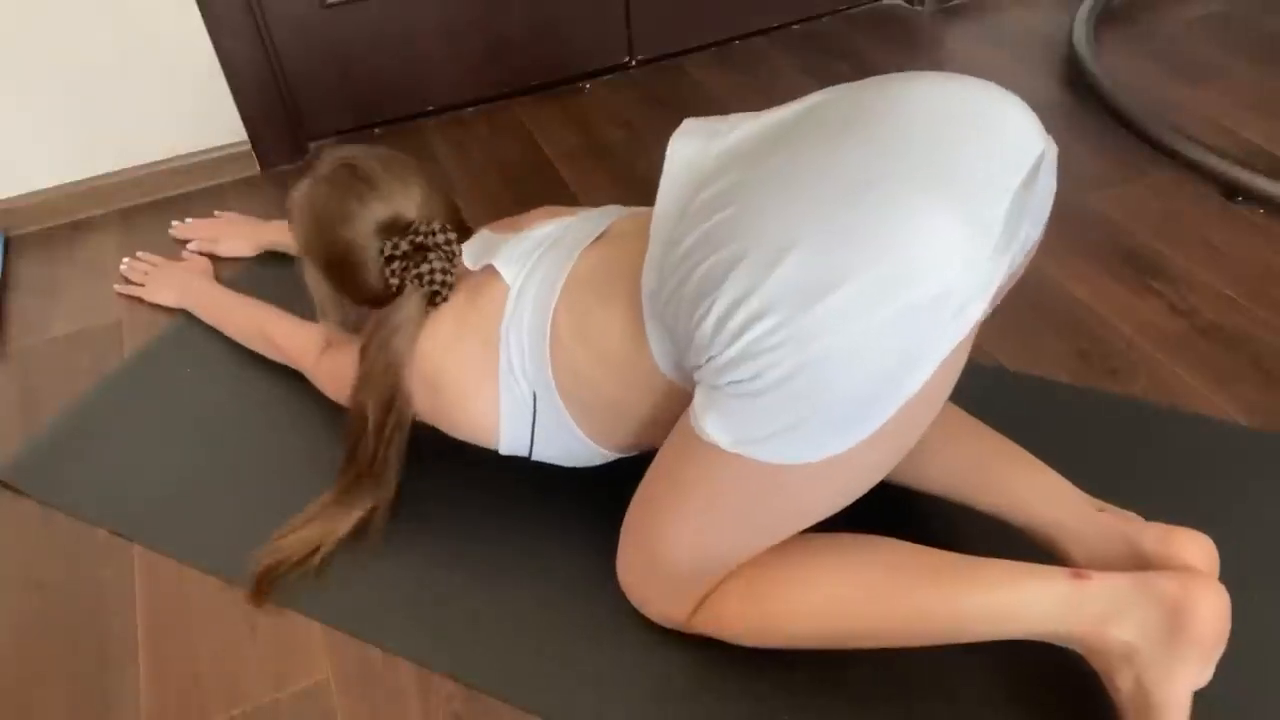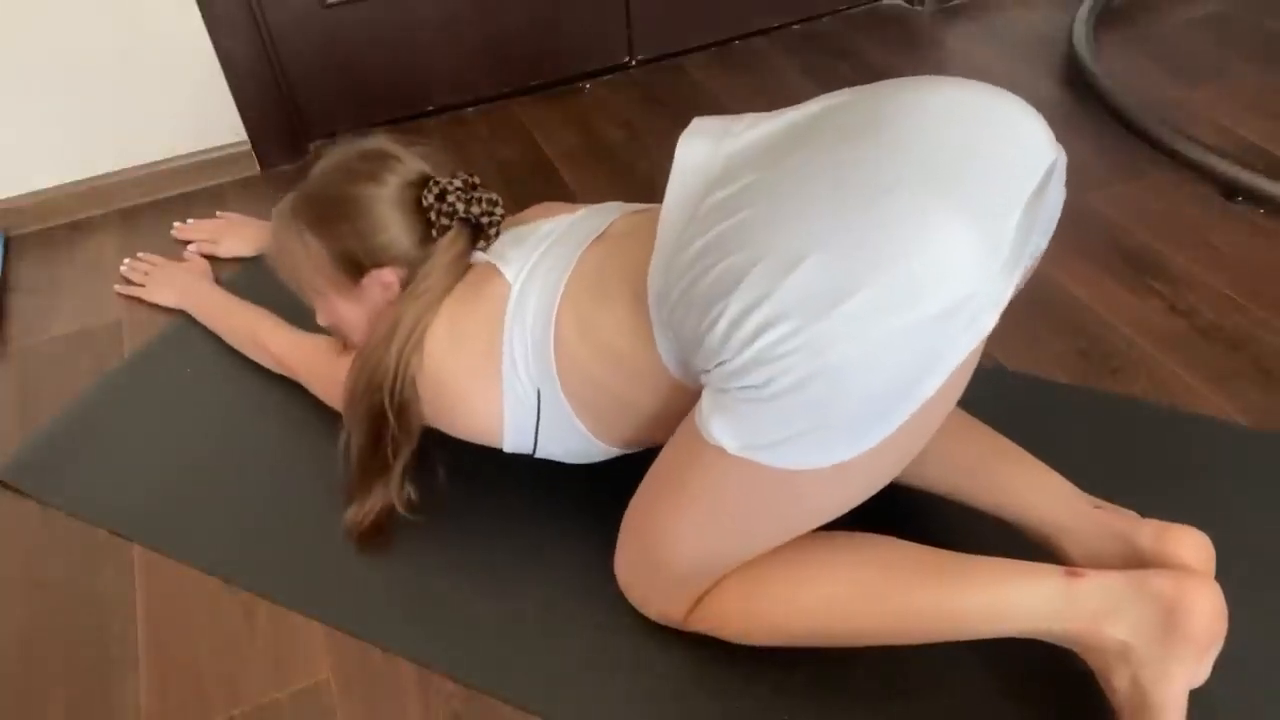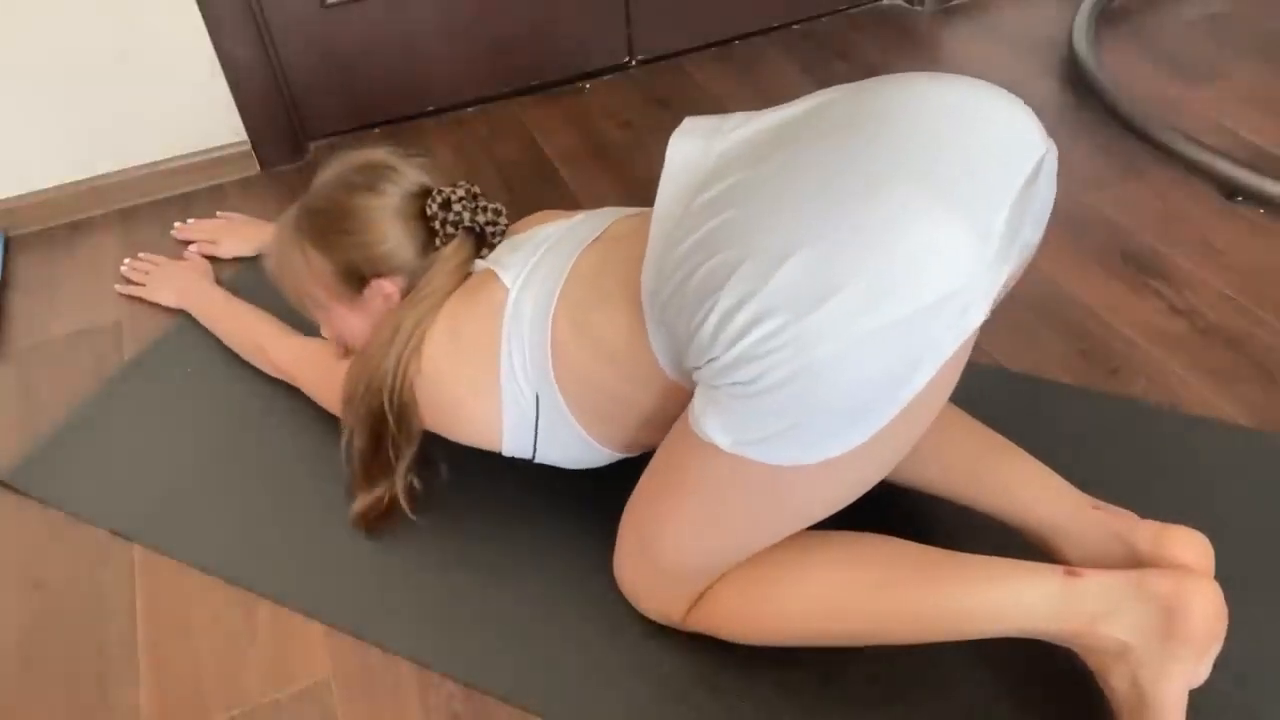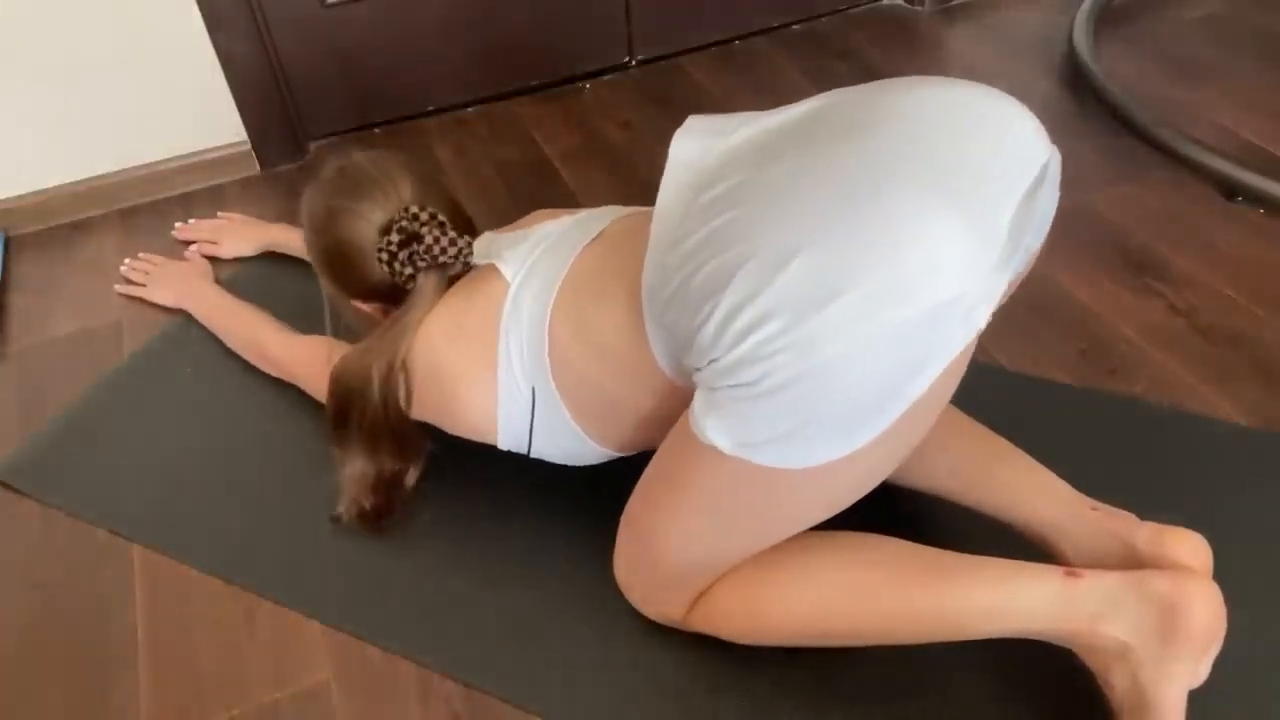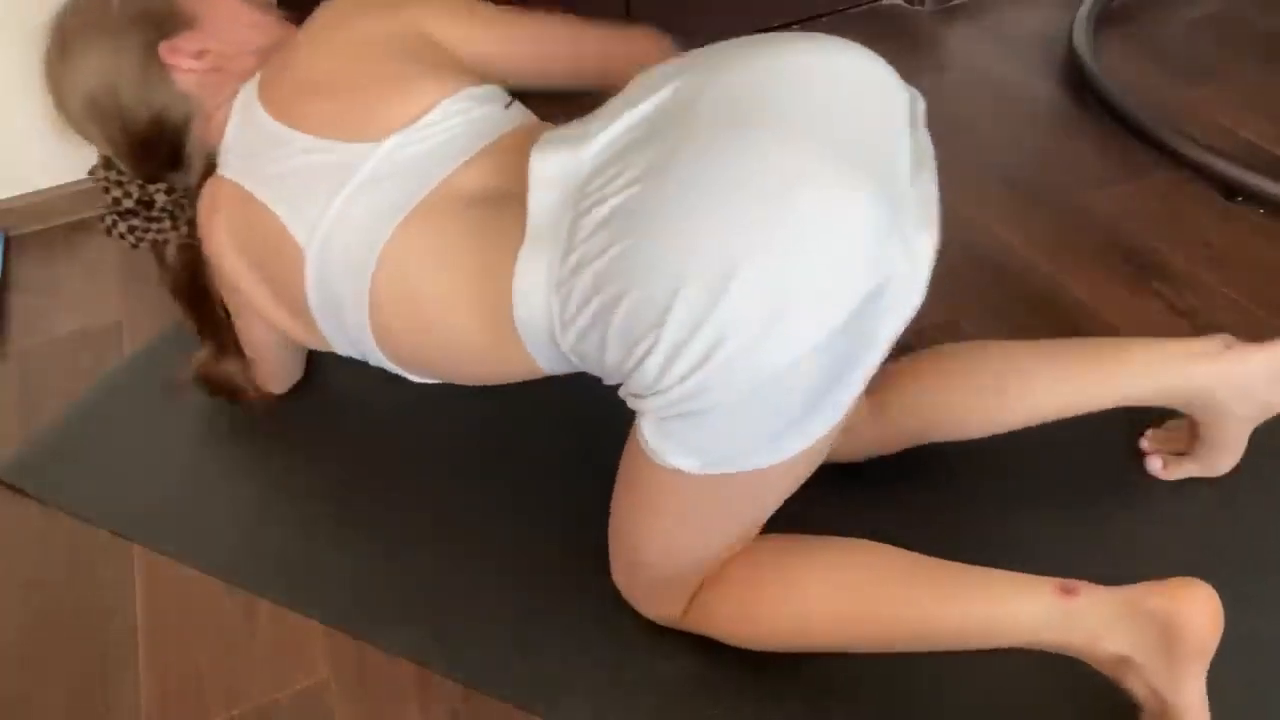
dt=1s
person 1, frame 1
left shoulder: (413, 365)
right shoulder: (505, 236)
left elbow: (301, 340)
right elbow: (378, 232)
left wrist: (197, 290)
right wrist: (270, 230)
left hip: (838, 292)
left knee: (671, 581)
right knee: (836, 406)
left ankle: (1110, 611)
right ankle: (1106, 532)
person 1, frame 2
left shoulder: (421, 363)
right shoulder: (506, 234)
left elbow: (299, 354)
right elbow: (377, 233)
left wrist: (201, 294)
right wrist: (279, 233)
left hip: (851, 294)
left knee: (669, 581)
right knee: (845, 405)
left ankle: (1105, 610)
right ankle: (1103, 531)
person 1, frame 3
left shoulder: (417, 373)
right shoulder: (503, 240)
left elbow: (296, 359)
right elbow: (378, 239)
left wrist: (198, 295)
right wrist: (278, 236)
left hip: (835, 289)
left knee: (668, 580)
right knee: (840, 406)
left ankle: (1106, 612)
right ankle: (1106, 534)
person 1, frame 4
left shoulder: (417, 363)
right shoulder: (513, 238)
left elbow: (294, 354)
right elbow: (395, 236)
left wrist: (200, 294)
right wrist: (274, 233)
left hip: (831, 294)
left knee: (669, 580)
right knee: (838, 402)
left ankle: (1108, 611)
right ankle: (1099, 531)
person 1, frame 5
left shoulder: (231, 226)
left elbow: (271, 376)
left hip: (744, 292)
left knee: (670, 578)
right knee: (842, 419)
right ankle: (1211, 370)
